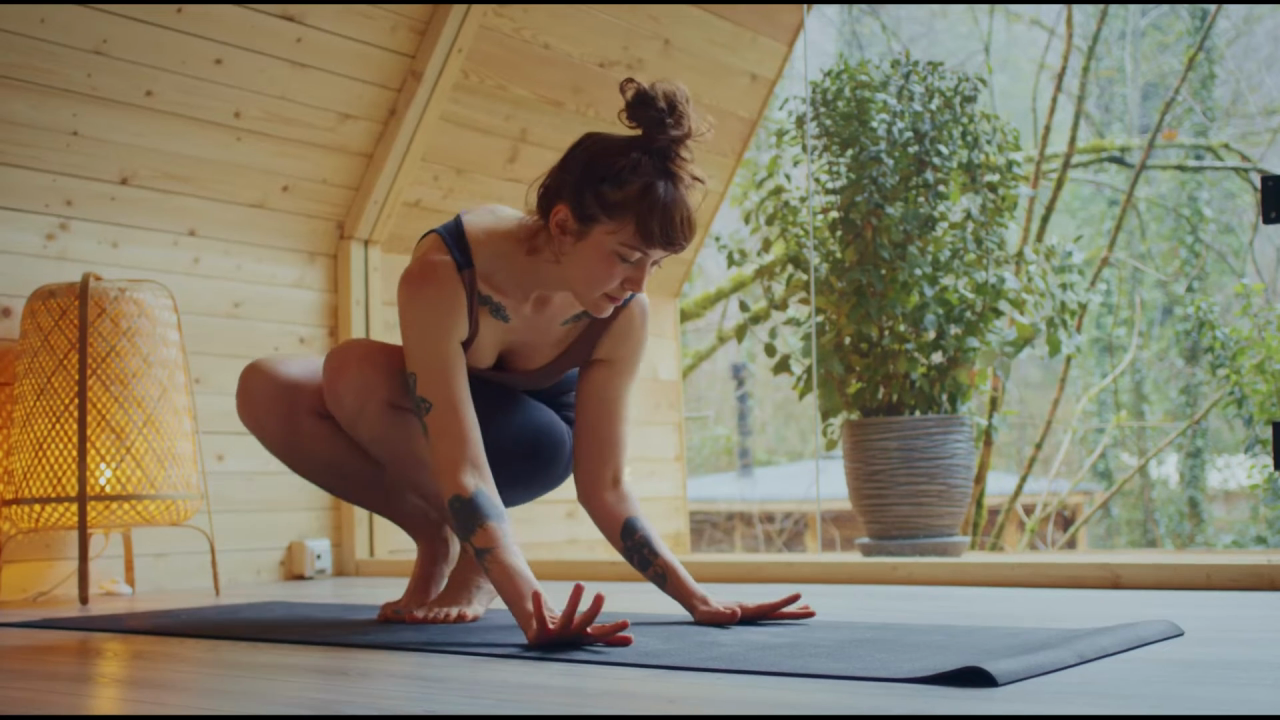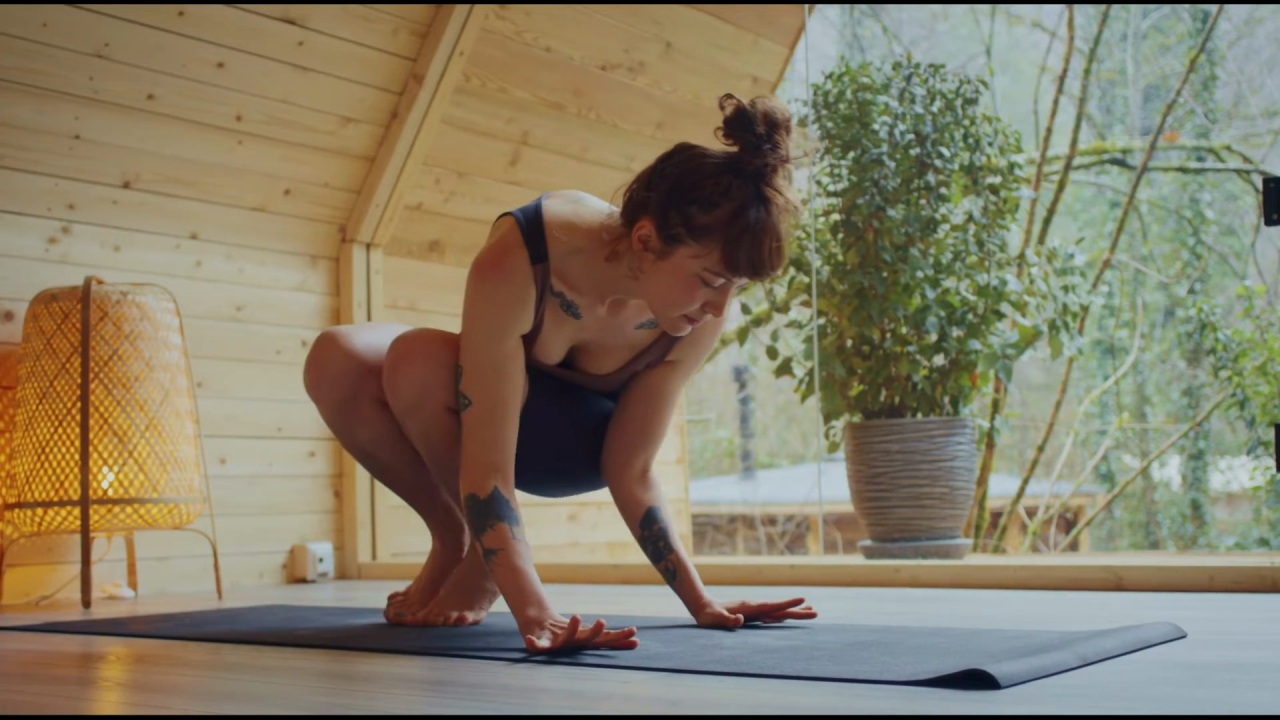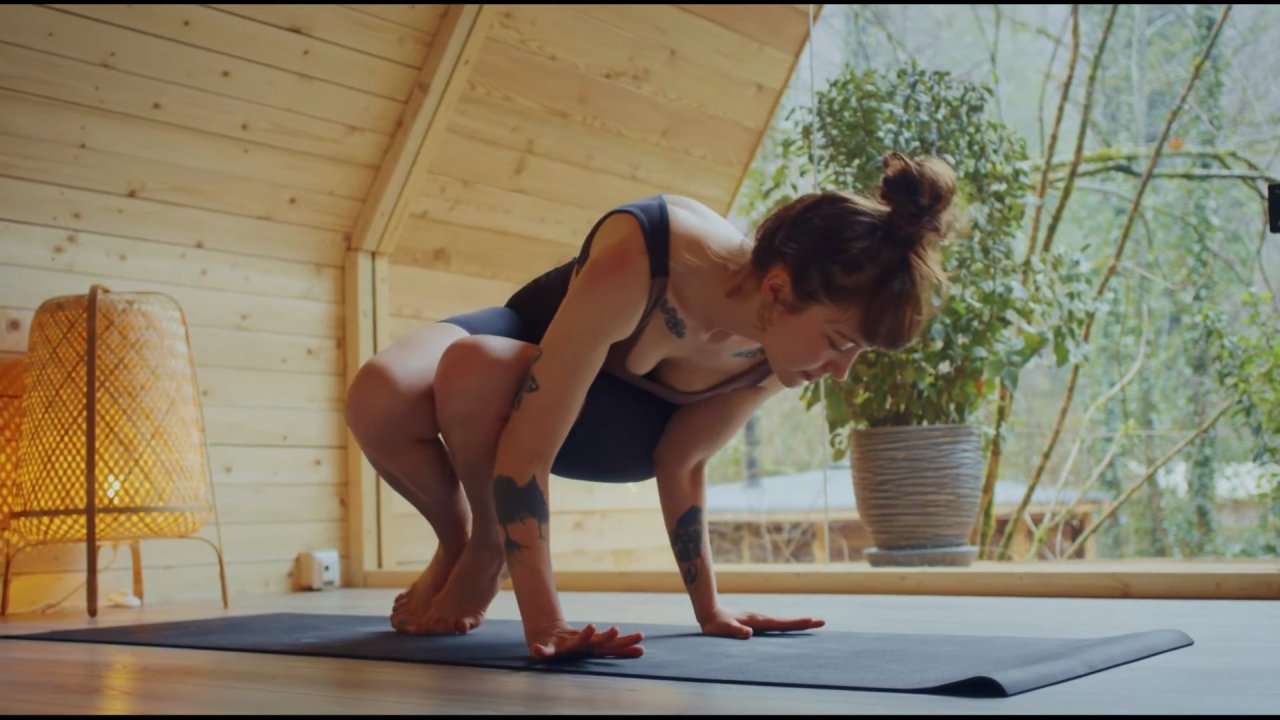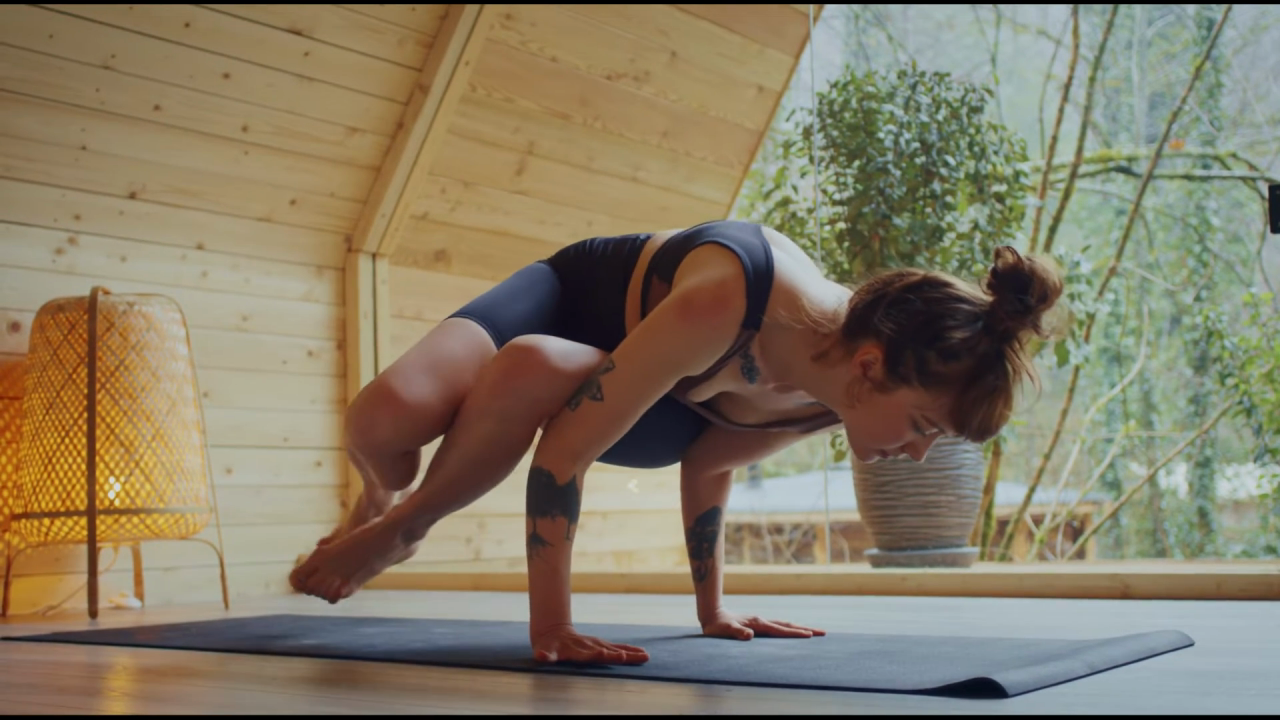
dt=1s
person 1, frame 1
left shoulder: (623, 317)
right shoulder: (440, 276)
left elbow: (604, 489)
right elbow: (462, 472)
left wrist: (697, 600)
right wrist: (533, 609)
left hip: (536, 438)
right hip: (426, 434)
left knee: (353, 374)
right knee: (265, 390)
left ankle: (476, 560)
right ankle: (438, 540)
person 1, frame 2
left shoulder: (697, 323)
right shoulder: (515, 262)
left elbow: (631, 473)
right elbow: (488, 466)
left wrist: (701, 602)
right wrist: (535, 614)
left hip: (580, 441)
right hip: (474, 412)
left knee: (419, 364)
right knee: (336, 361)
left ankle: (484, 561)
right ankle: (453, 539)
person 1, frame 3
left shoulder: (784, 346)
right shoulder: (632, 265)
left elbow: (682, 463)
right elbow: (526, 448)
left wrist: (709, 607)
right wrist: (544, 623)
left hip: (618, 426)
right hip: (532, 342)
right knee: (379, 397)
left ankle: (491, 550)
right ankle: (462, 543)
person 1, frame 4
left shoulder: (842, 390)
right shoulder: (723, 302)
left elbow: (709, 462)
right elbow: (564, 448)
left wrist: (711, 609)
right wrist: (550, 625)
left hip: (656, 403)
right hip: (572, 296)
right knee: (384, 418)
right ankle: (385, 508)
